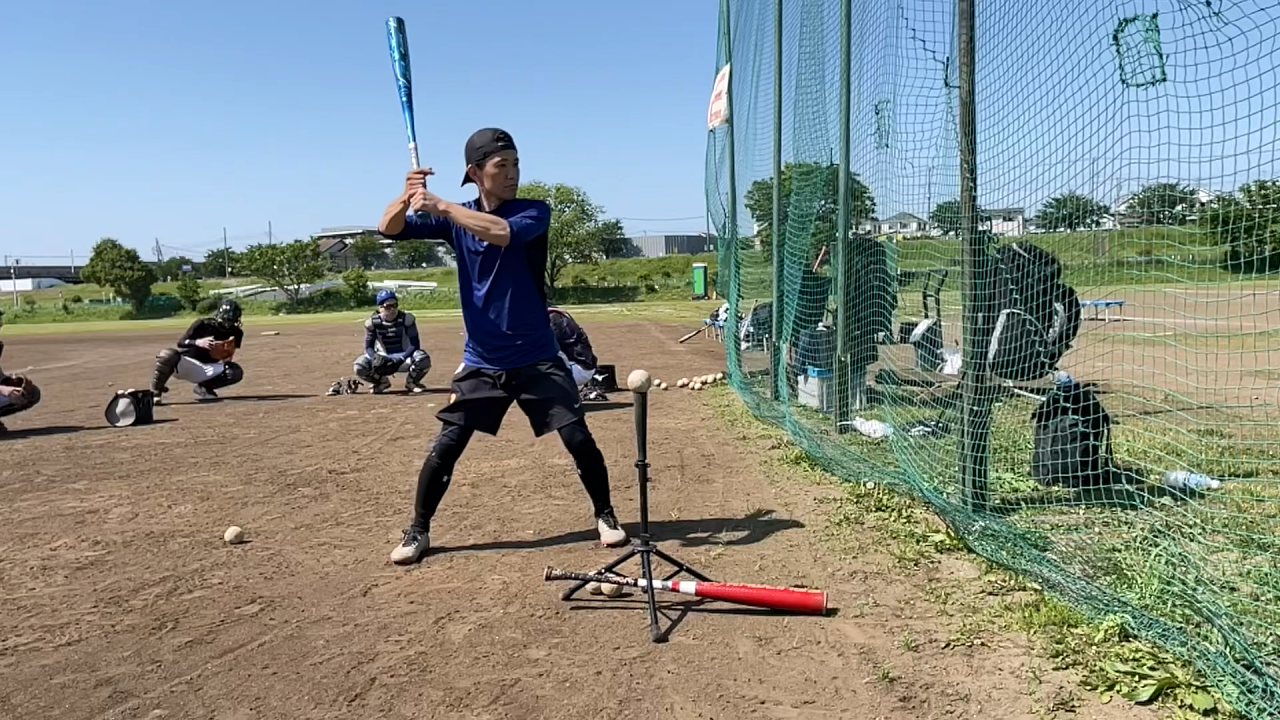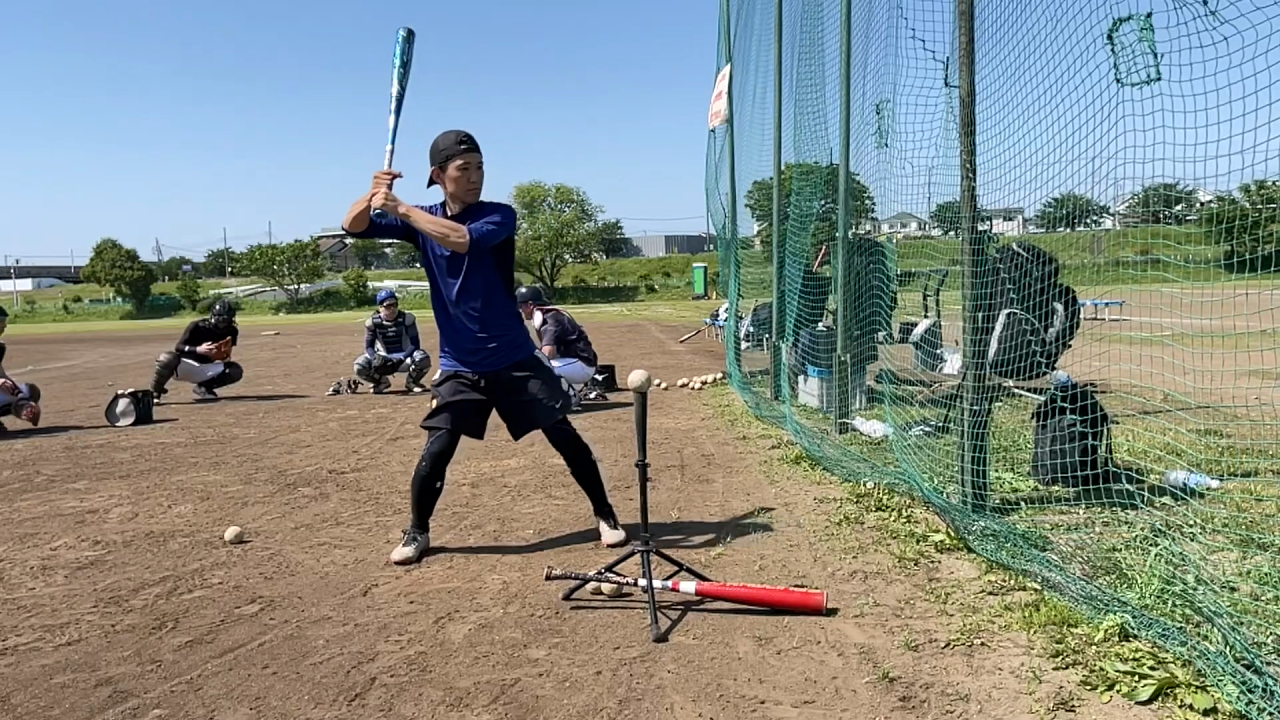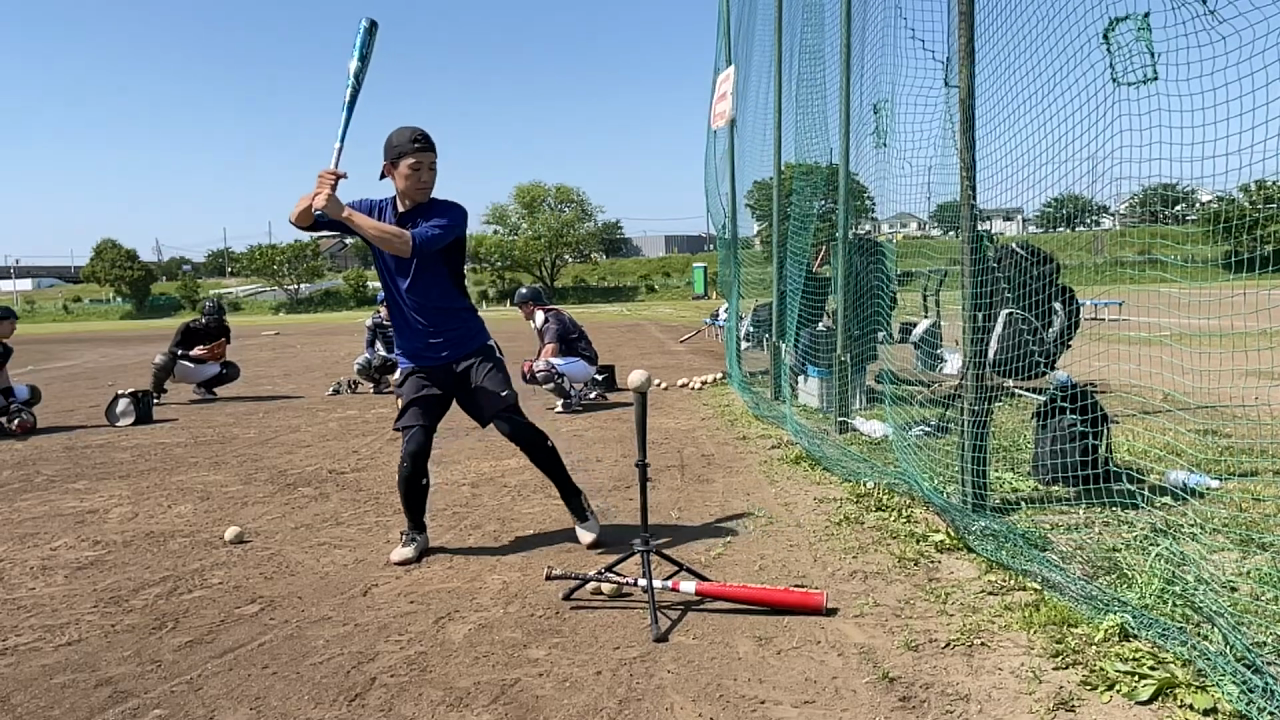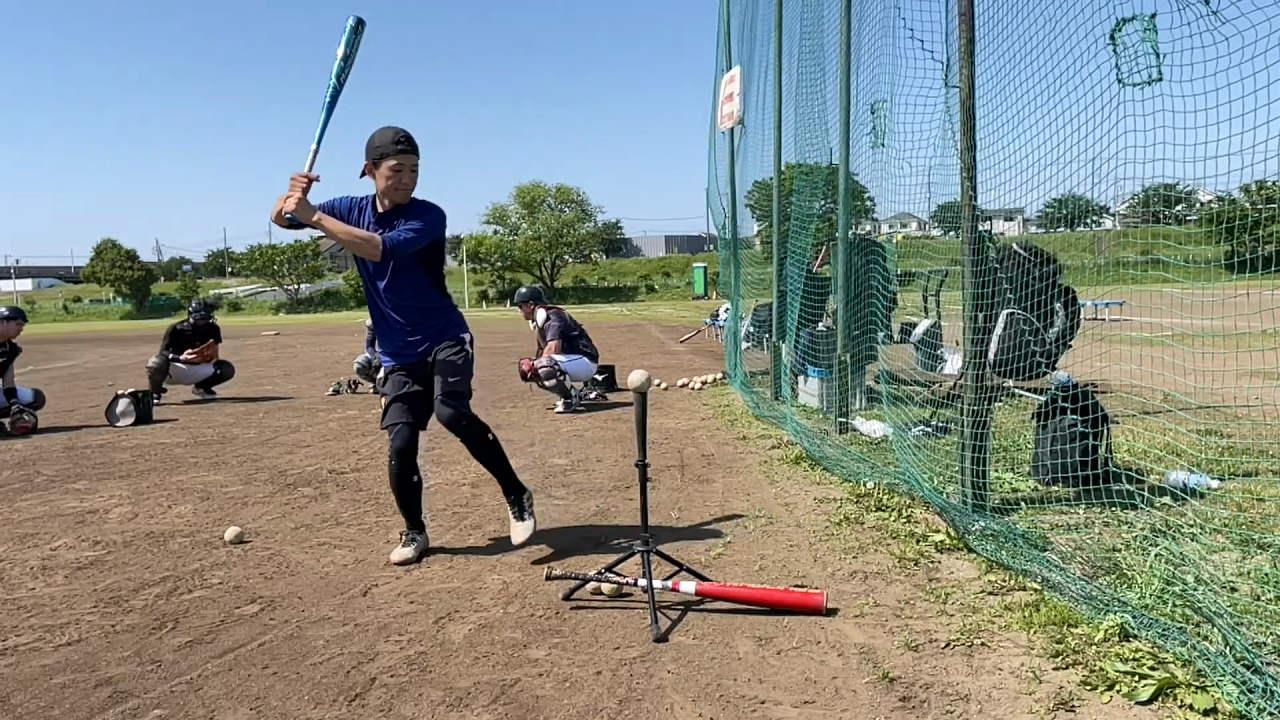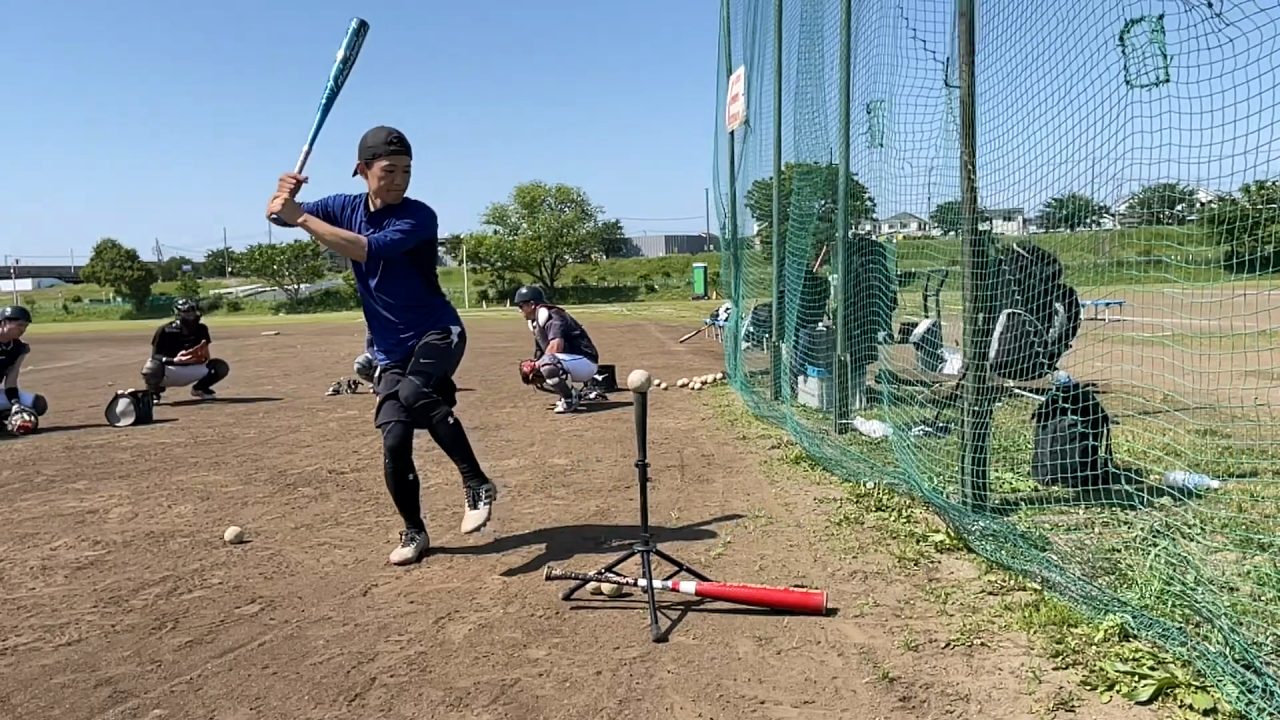
dt=1s
person 1, frame 1
left shoulder: (534, 212)
right shoulder: (456, 217)
left elbow: (503, 232)
right elbow: (390, 230)
left wrist: (441, 206)
right wrist: (407, 196)
left hip: (537, 359)
right hip: (481, 362)
left knee: (578, 438)
right knee: (446, 447)
left ankle: (604, 514)
right ankle: (418, 530)
person 1, frame 2
left shoulder: (499, 216)
right shoulder: (422, 218)
left elbow: (463, 239)
right elbow: (354, 226)
left wrist: (402, 208)
right wrist: (373, 195)
left hip: (516, 360)
right hip: (458, 366)
left knee: (564, 438)
right knee: (436, 452)
left ankle: (604, 513)
right ankle: (417, 531)
person 1, frame 3
left shoulder: (450, 214)
right shoulder: (373, 211)
left elbow: (407, 245)
right elbow: (301, 220)
left wrist: (343, 212)
right wrist: (319, 190)
left hip: (470, 348)
right hip: (416, 360)
left knee: (512, 424)
right knee: (414, 449)
left ankle: (575, 502)
right ankle: (415, 532)
person 1, frame 4
left shoulder: (429, 216)
right shoulder: (352, 209)
left elbow: (379, 248)
right elbow: (281, 218)
left wrist: (315, 216)
right wrist: (292, 194)
left hip: (445, 339)
right hip: (397, 355)
left knee: (452, 412)
right knee: (400, 445)
left ankle: (516, 496)
right ankle: (414, 531)
person 1, frame 5
left shoulder: (419, 216)
right shoulder: (345, 207)
left elbow: (367, 249)
right elbow: (276, 215)
left wrist: (302, 218)
right wrist: (282, 197)
left hip: (438, 332)
right hip: (391, 351)
left knee: (415, 392)
right knee: (395, 443)
left ankle: (477, 484)
right ankle: (413, 531)
